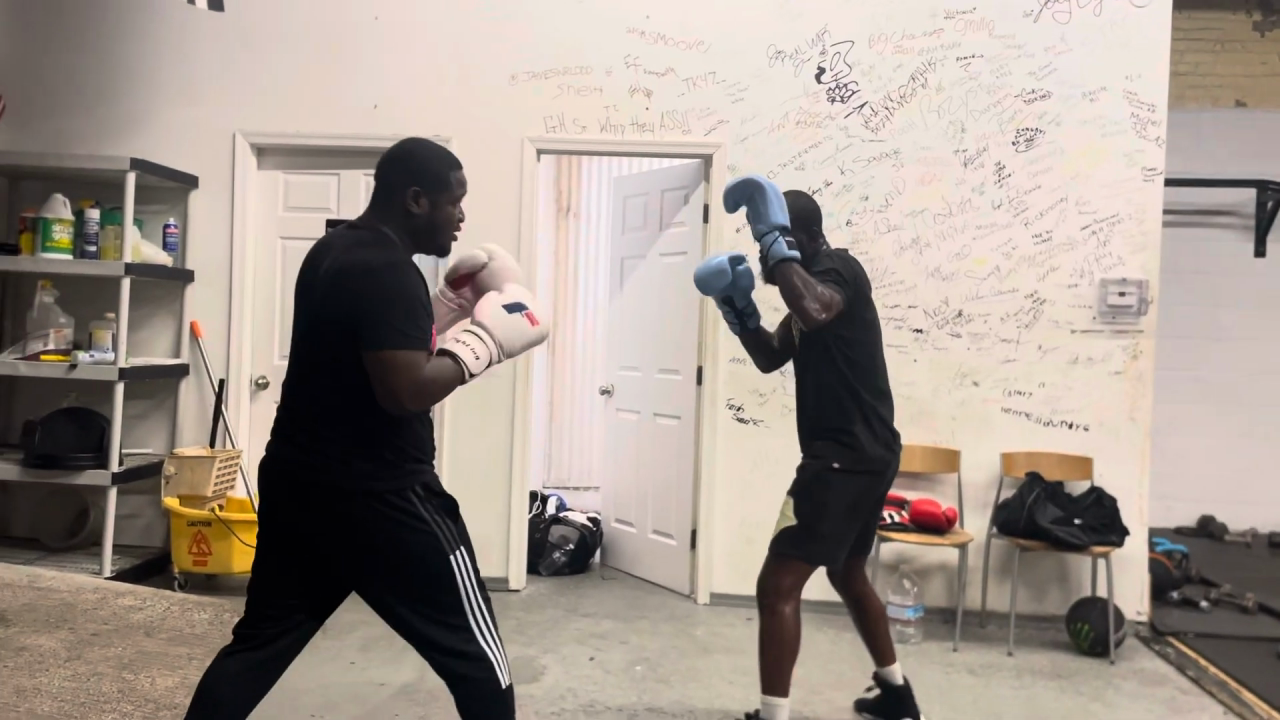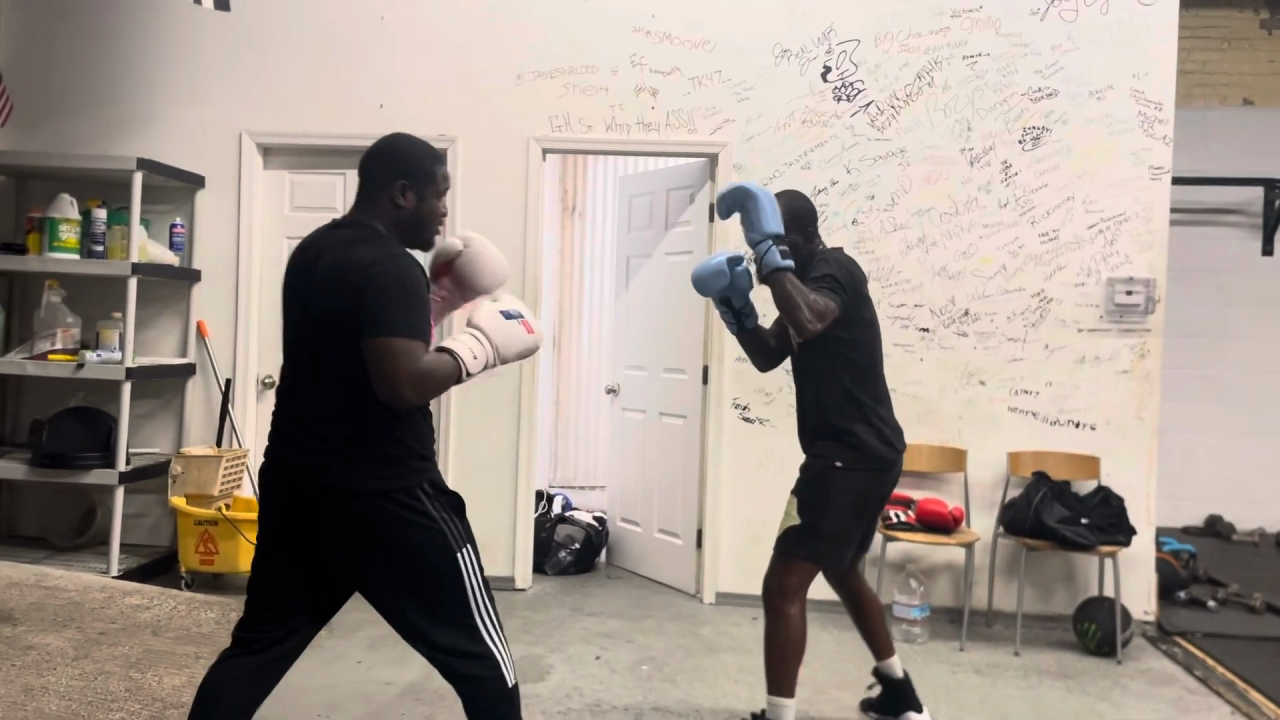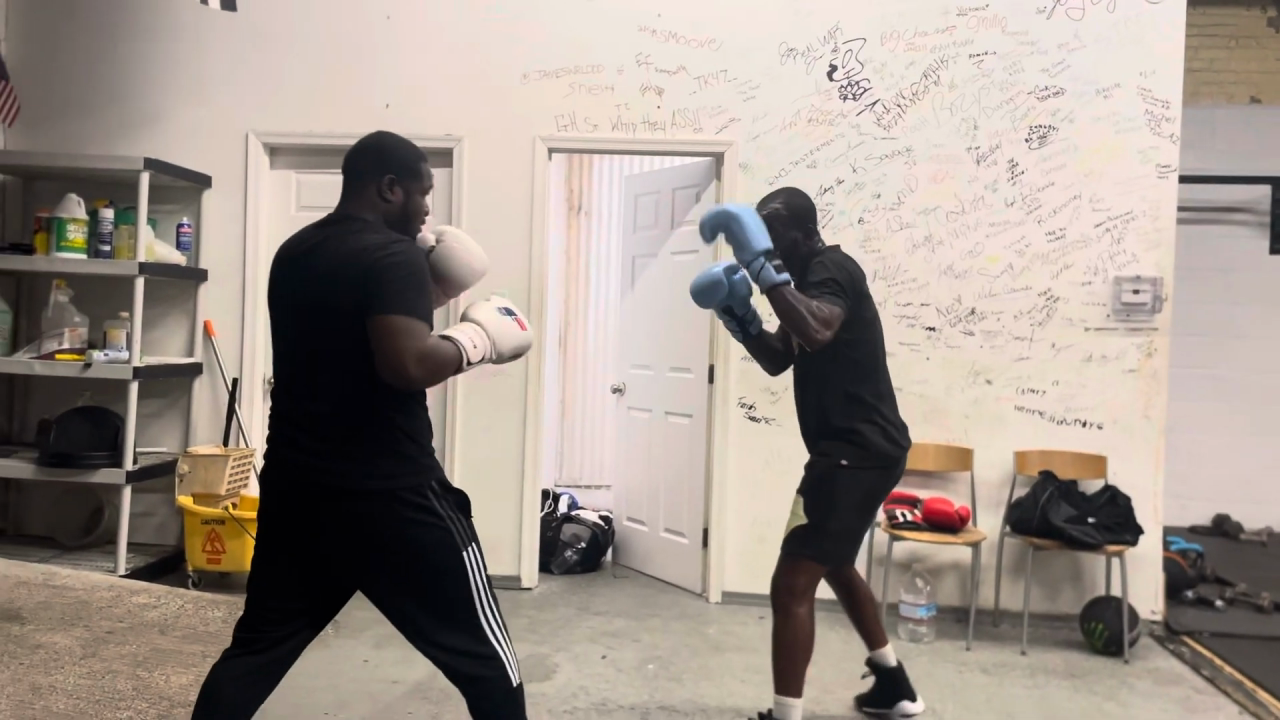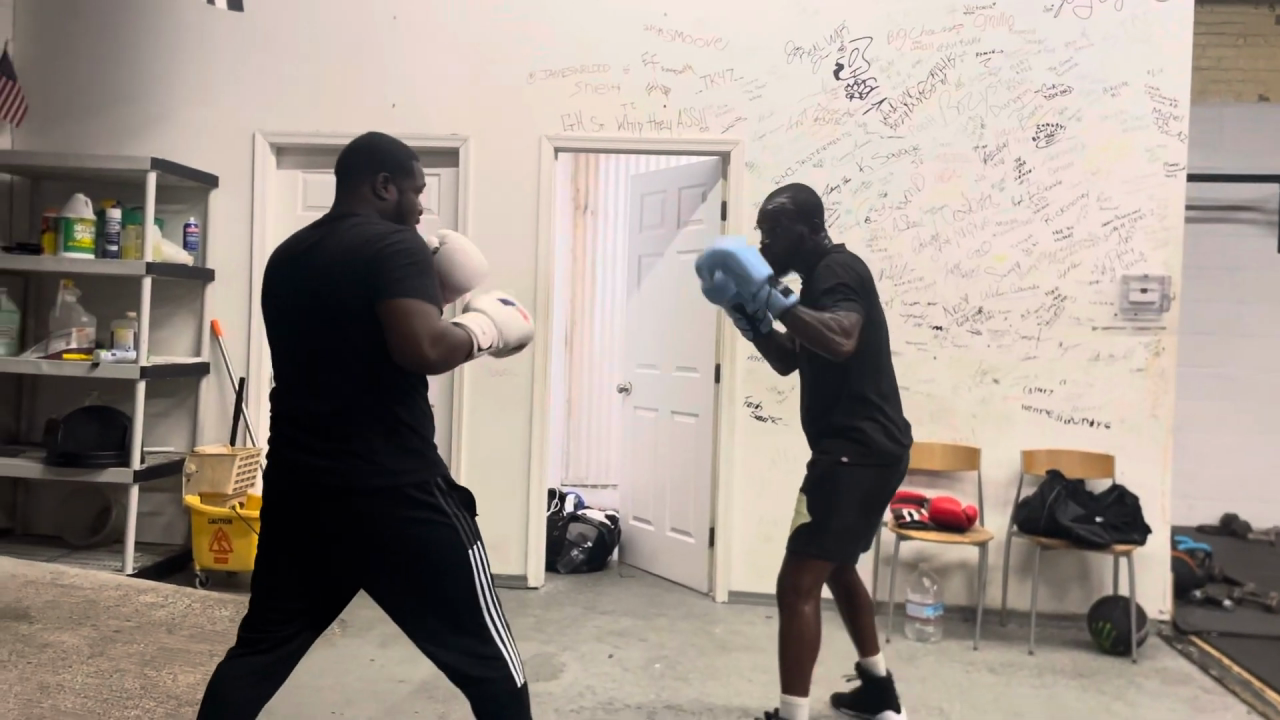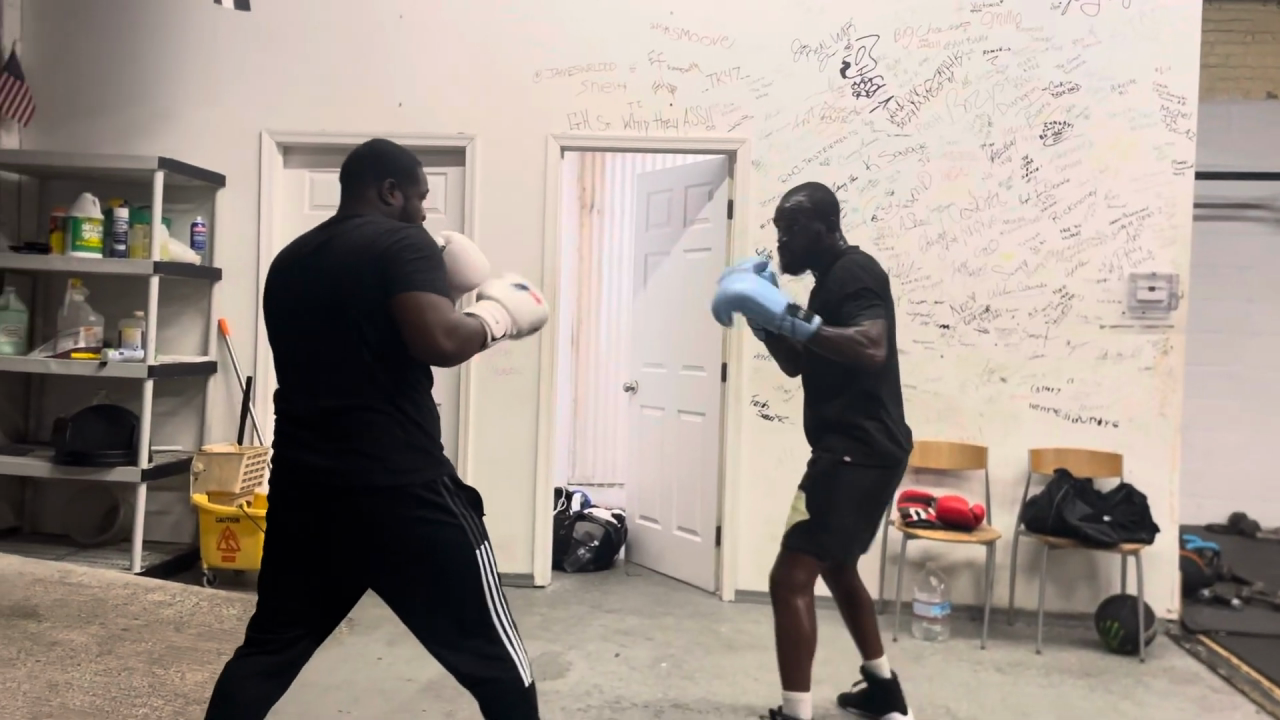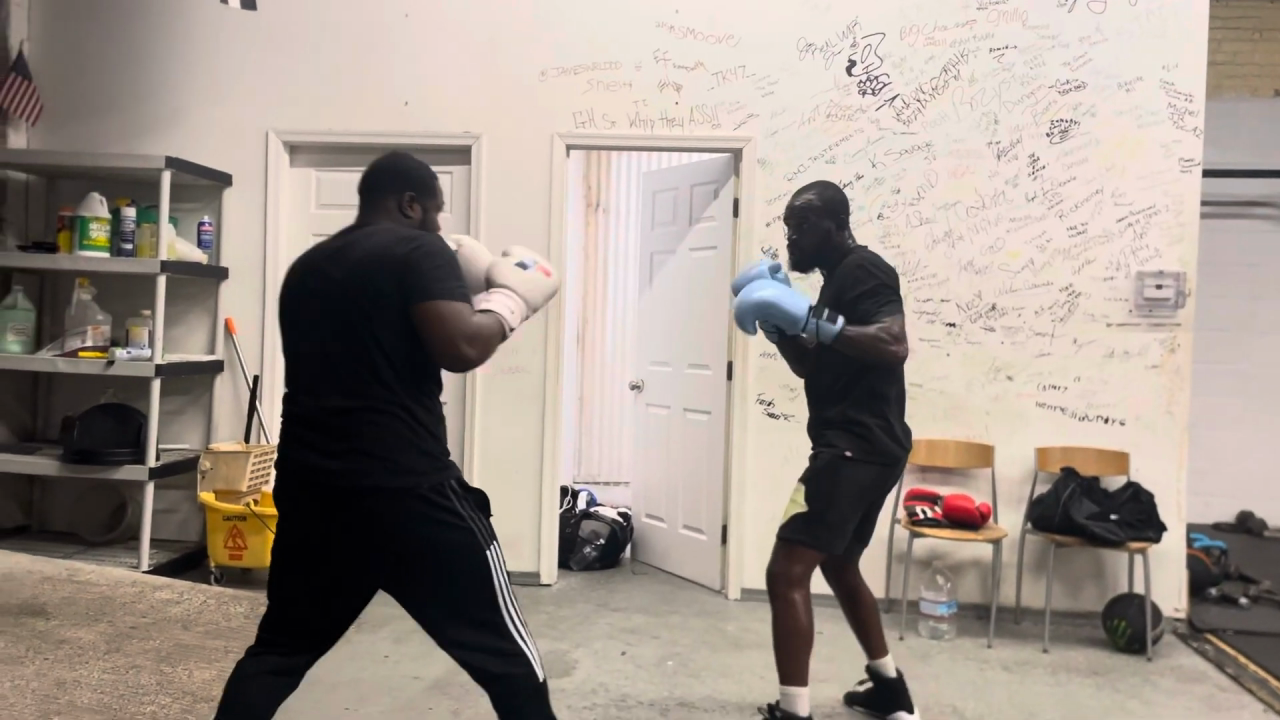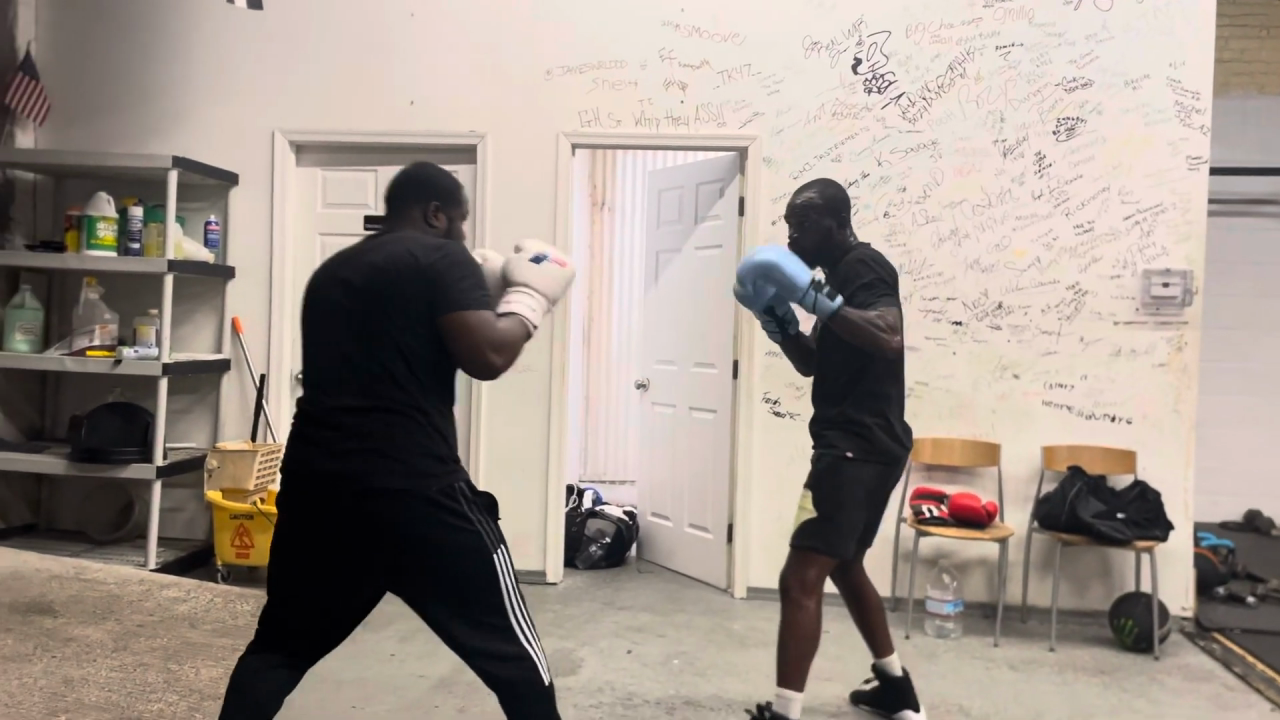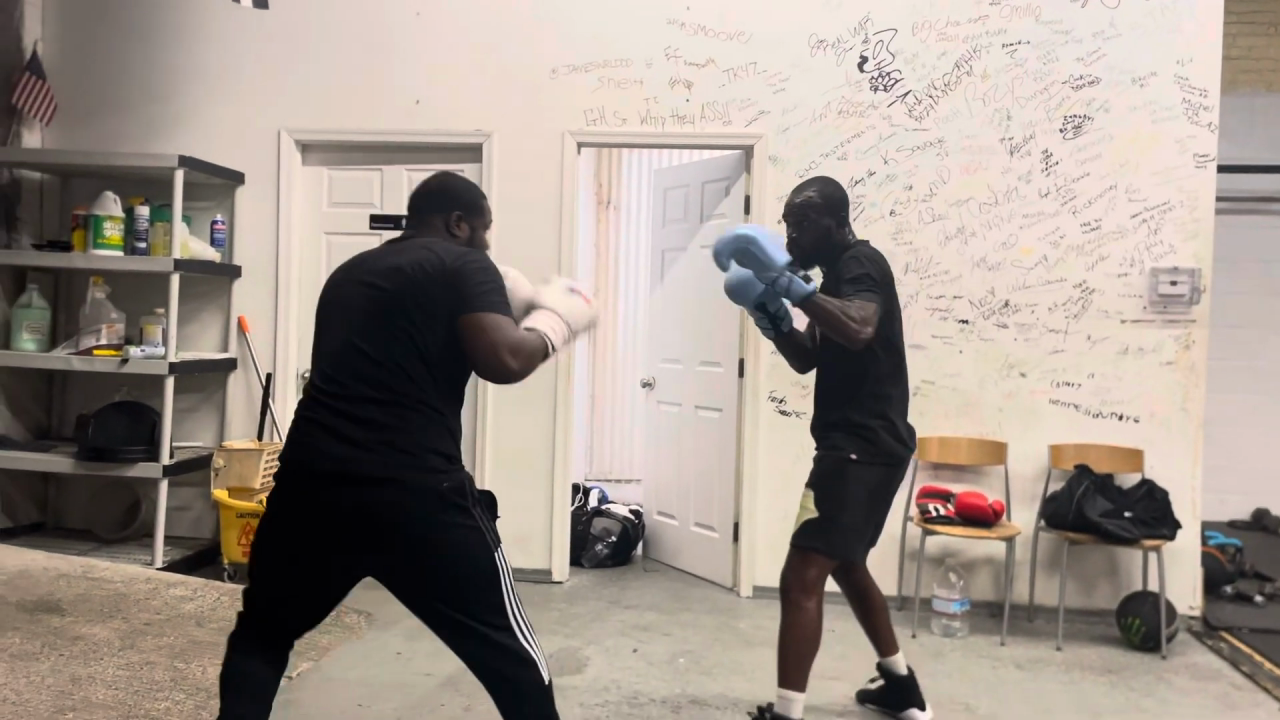
dt=0.1s
person 1, frame 1
left shoulder: (333, 251)
right shoulder: (387, 271)
right elbow: (405, 391)
left wrist: (446, 308)
right wrist: (485, 339)
left hip: (297, 484)
right hip: (382, 495)
left knee: (258, 645)
right knee: (473, 655)
person 1, frame 2
left shoulder: (313, 251)
right shoulder: (390, 265)
right elbow: (402, 385)
left wrist: (441, 297)
right wrist: (482, 343)
left hip: (295, 484)
right hip: (388, 494)
left knee: (257, 647)
right knee: (478, 657)
person 1, frame 3
left shoulder: (294, 253)
right shoulder: (390, 255)
right elbow: (408, 366)
left wrist: (425, 294)
right wrist: (479, 336)
left hip: (296, 486)
right hip: (391, 492)
left knee: (258, 647)
right knee: (482, 657)
person 1, frame 4
left shoulder: (285, 257)
right shoulder: (392, 246)
right elbow: (423, 350)
right wrist: (485, 326)
left hip: (297, 485)
right hip: (396, 488)
left knee: (261, 647)
right knee: (486, 658)
person 1, frame 5
left shoulder: (288, 262)
right shoulder: (401, 244)
right elbow: (439, 342)
right wrist: (497, 312)
left hip: (302, 485)
right hip: (401, 487)
left knee: (269, 648)
right knee: (492, 657)
person 1, frame 6
left shoulder: (306, 268)
right shoulder: (418, 252)
right elbow: (461, 348)
right wrist: (511, 297)
left hip: (309, 485)
right hip: (406, 488)
left knee: (281, 647)
right knee: (505, 654)
person 1, frame 7
left shoulder: (330, 273)
right shoulder: (441, 259)
right elbow: (486, 356)
right wrist: (530, 295)
left hip: (316, 485)
right hip: (415, 490)
left knee: (280, 646)
right knee: (512, 657)
person 1, frame 8
left shoulder: (349, 273)
right shoulder: (464, 267)
right elbow: (503, 361)
right wrist: (554, 318)
left hip: (312, 475)
right hip: (414, 487)
left knee: (262, 634)
right knee: (508, 653)
person 2, frame 1
left shoulder: (836, 268)
right shoulder: (815, 276)
left elbow: (813, 312)
right elbow: (771, 357)
left wrist: (774, 242)
right wrist: (738, 309)
left hip: (843, 457)
right hip: (864, 454)
left knee: (778, 585)
right knee: (847, 572)
person 2, frame 2
left shoulder: (833, 270)
right shoulder: (816, 276)
left elbow: (807, 323)
right elbow: (768, 354)
left wrist: (766, 250)
right wrist: (735, 306)
left hip: (847, 456)
right hip: (865, 452)
left knee: (784, 585)
right knee: (843, 570)
person 2, frame 3
left shoulder: (833, 271)
right shoulder: (816, 276)
left elbow: (814, 332)
right elbow: (777, 358)
left wrist: (761, 266)
right wrist: (737, 313)
left hip: (853, 453)
right hip: (868, 450)
left knee: (792, 585)
right knee: (837, 566)
person 2, frame 4
left shoulder: (840, 271)
right shoulder: (818, 277)
left elbow: (841, 341)
right elbow: (789, 359)
left wrist: (766, 293)
right wrist: (748, 312)
left hip: (857, 452)
right hip: (868, 449)
left knee: (799, 583)
right knee: (837, 566)
person 2, frame 5
left shoulder: (856, 273)
right shoulder: (831, 280)
left elbow: (872, 351)
right elbow: (798, 365)
left wrist: (791, 318)
right wrist: (767, 319)
left hip: (855, 451)
right hip: (867, 450)
left knee: (791, 579)
right knee: (836, 568)
person 2, frame 6
left shoulder: (865, 270)
right shoulder: (838, 277)
left elbow: (893, 347)
right elbow: (808, 365)
left wrist: (816, 318)
right wrist: (777, 320)
left hip: (857, 447)
right hip: (862, 447)
left knee: (787, 571)
right knee: (838, 564)
person 2, frame 7
left shoulder: (864, 266)
right shoulder: (839, 274)
left elbow: (888, 337)
right elbow: (812, 364)
left wrist: (814, 295)
right wrist: (777, 315)
left hip: (858, 446)
right hip: (863, 446)
left knee: (801, 578)
right knee: (844, 564)
person 2, frame 8
left shoulder: (862, 264)
right shoulder: (841, 271)
left elbow: (857, 329)
right elbow: (808, 360)
left wrist: (788, 281)
right wrist: (768, 311)
left hip: (861, 447)
right hip: (872, 445)
left knee: (801, 578)
right knee: (846, 564)
